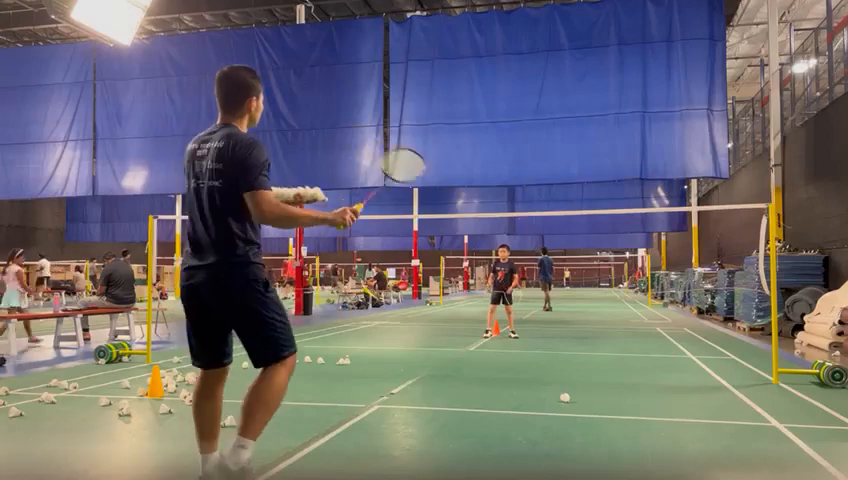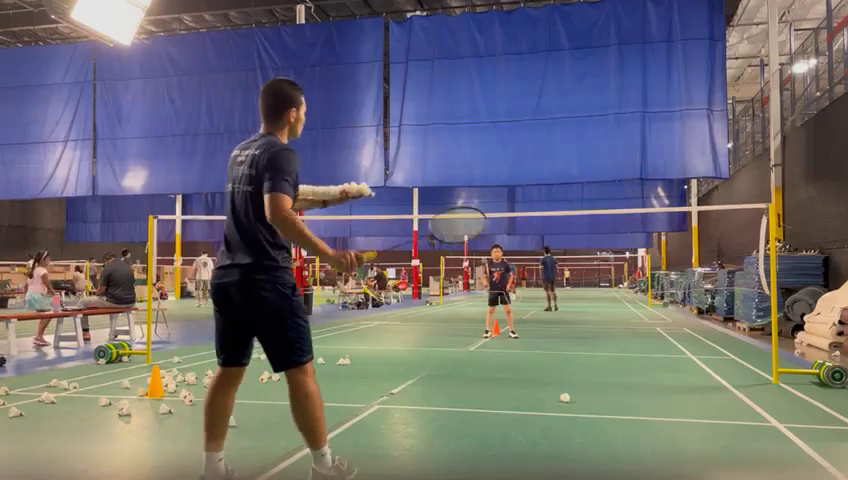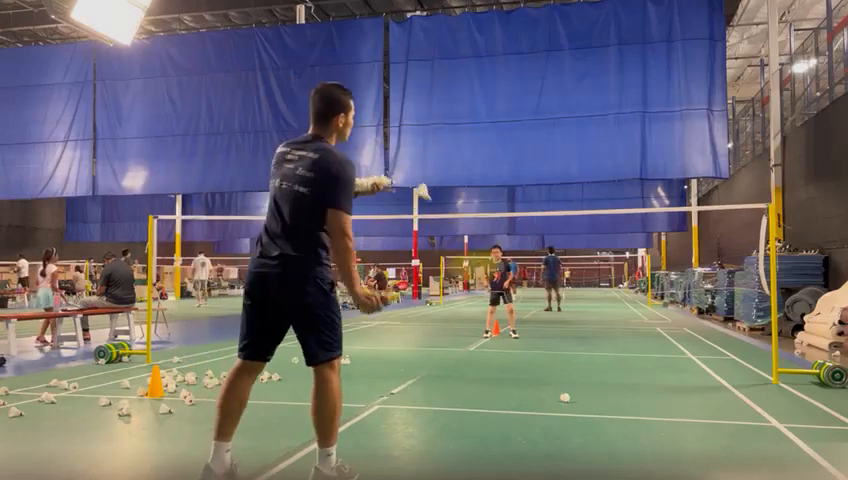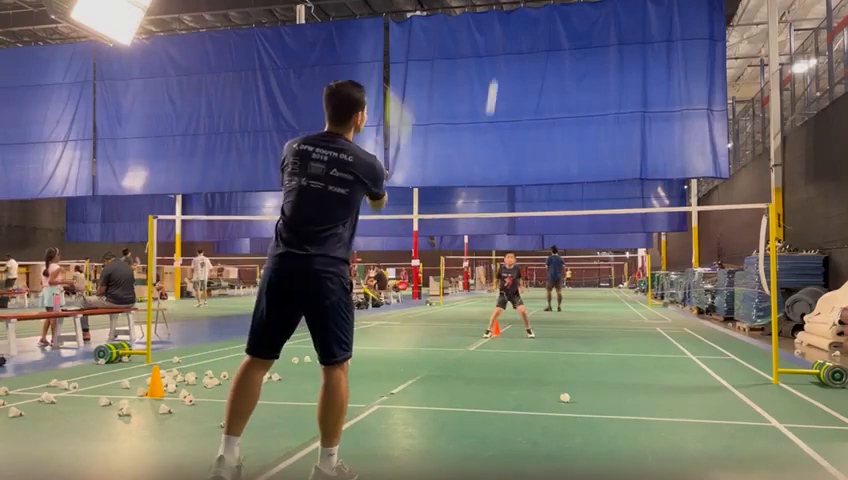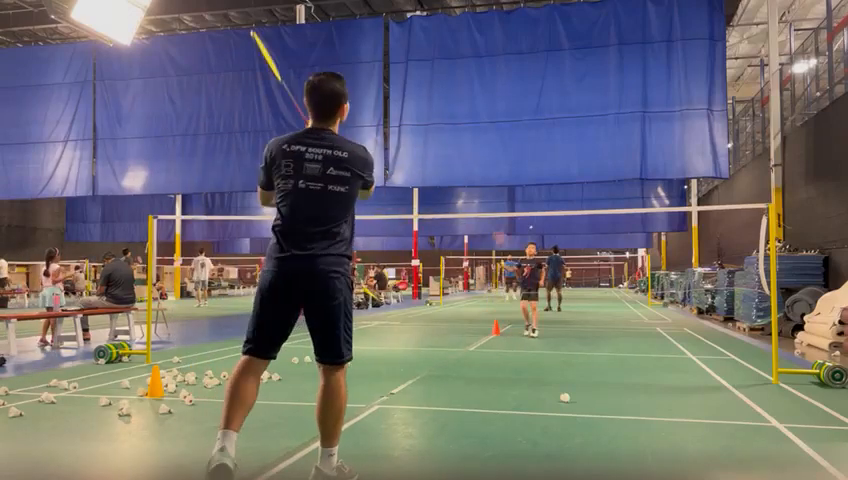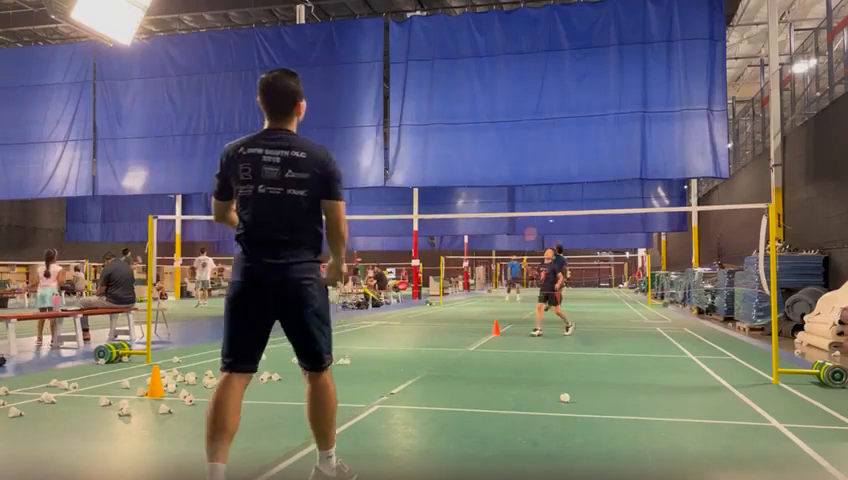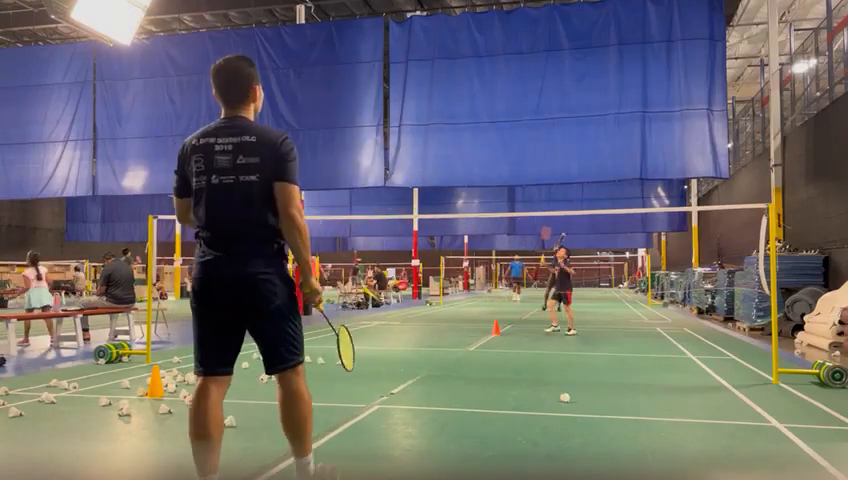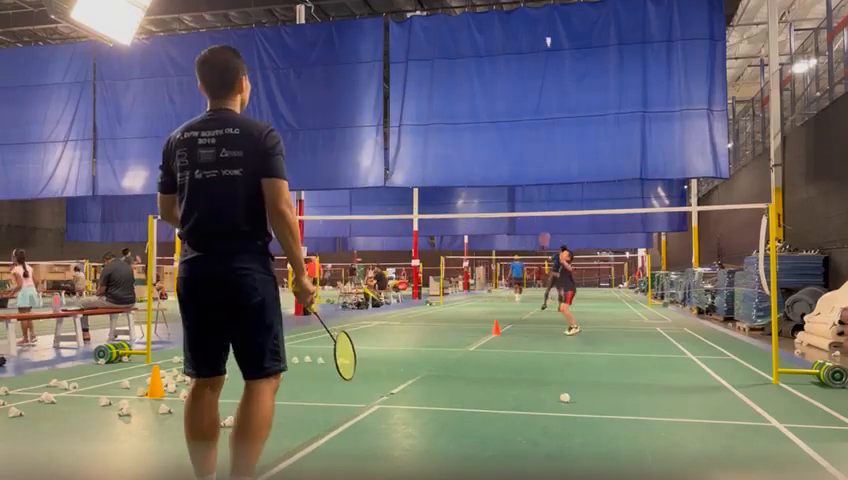
dt=0.3s
person 1, frame 1
left shoulder: (195, 147)
right shoulder: (246, 146)
right elbow: (263, 212)
left wrist: (286, 199)
right wrist: (327, 218)
left hip: (196, 275)
right hip: (236, 275)
left knee: (211, 371)
right knee: (280, 362)
person 1, frame 2
left shoulder: (240, 152)
right shoulder: (280, 154)
right elbow: (279, 215)
left wrist: (331, 197)
right wrist: (329, 254)
left hip: (227, 276)
right hip: (265, 278)
left knee: (228, 371)
right knee: (300, 371)
person 1, frame 3
left shoulder: (283, 152)
right shoulder: (340, 165)
right elbow: (339, 232)
left wrist: (362, 188)
right wrist: (355, 289)
left hip: (262, 271)
right hip: (306, 276)
left knee: (247, 364)
right knee: (326, 366)
person 1, frame 4
left shoulder: (294, 149)
right shoulder: (368, 164)
right elbow: (379, 203)
right wrist: (374, 186)
left hip: (281, 266)
right hip: (326, 274)
left knee: (256, 360)
right knee: (335, 367)
person 1, frame 5
left shoulder: (278, 149)
right shoulder: (358, 157)
left hip: (281, 267)
right hip: (329, 271)
left knee: (254, 358)
right knee: (333, 369)
person 1, frame 6
left shoulder: (233, 154)
right shoulder: (320, 158)
left elbow: (221, 214)
right elbow: (337, 225)
right wrist: (338, 262)
left hip: (248, 275)
right hip: (300, 277)
left knee: (233, 374)
right knee: (317, 372)
person 1, frame 7
left shoulder: (191, 146)
right shoulder: (276, 143)
left elbow: (184, 214)
right elbow: (291, 214)
right wrist: (308, 275)
left hip: (209, 274)
right hip: (262, 273)
left knee: (212, 380)
right knee: (289, 372)
person 1, frame 8
left shoulder: (177, 140)
right shoulder: (261, 135)
left elbow: (167, 212)
right elbow: (281, 210)
right wrist: (300, 274)
left hip: (194, 272)
right hip: (247, 271)
left knee: (205, 382)
right knee: (263, 380)
